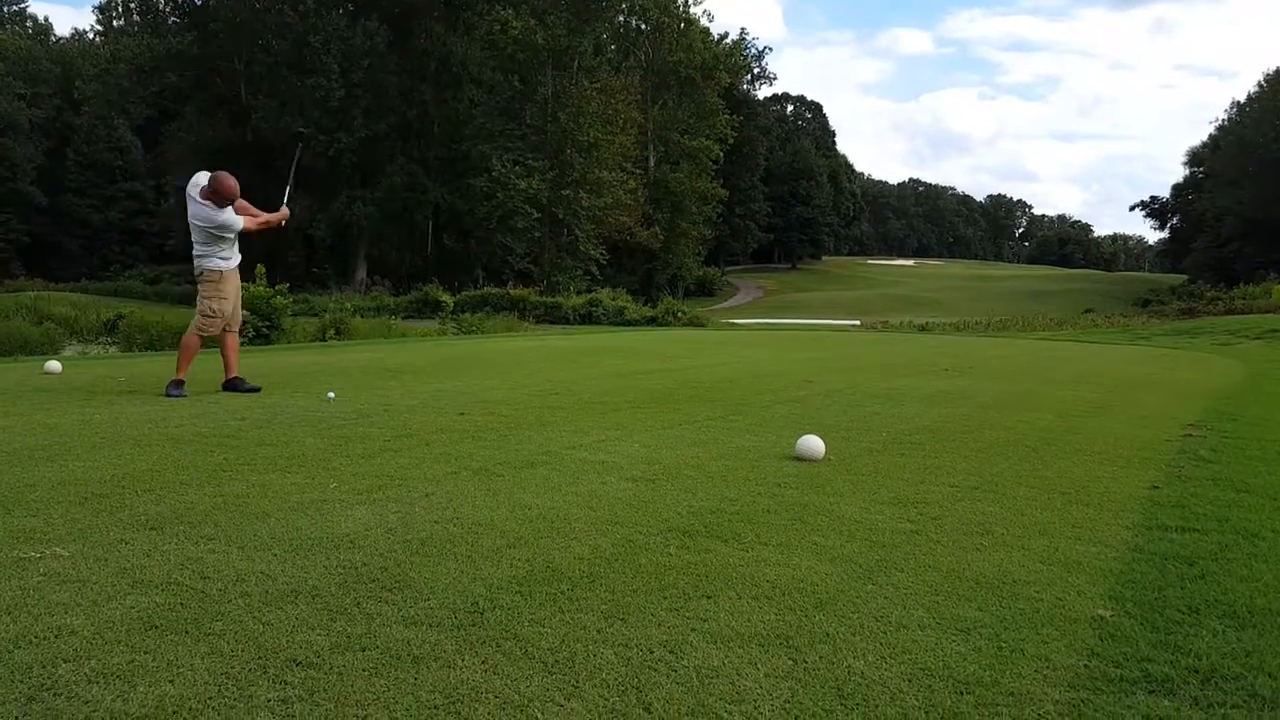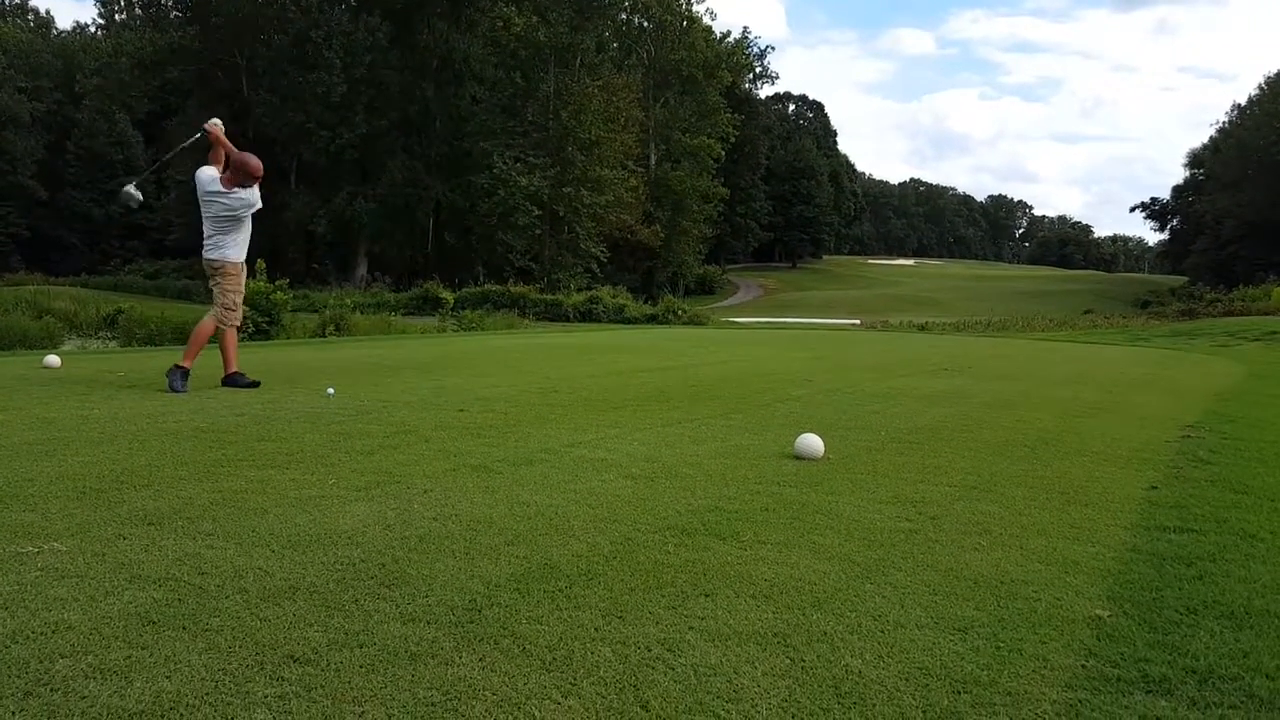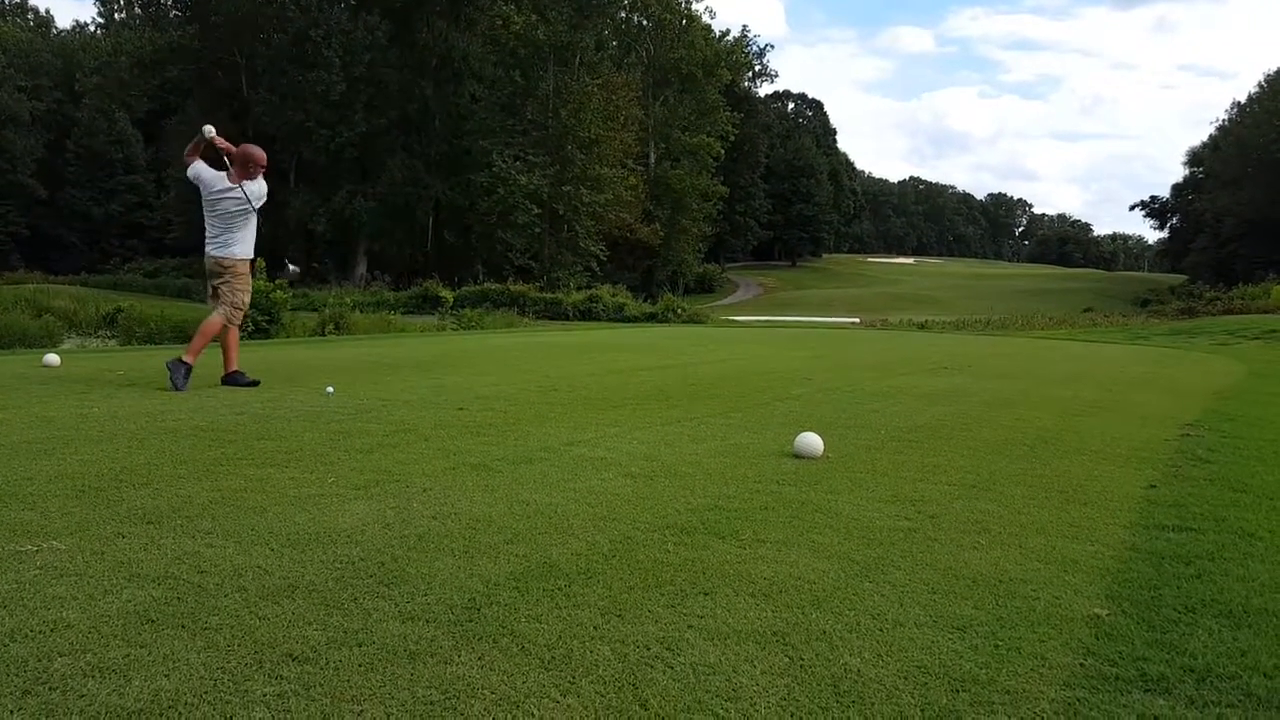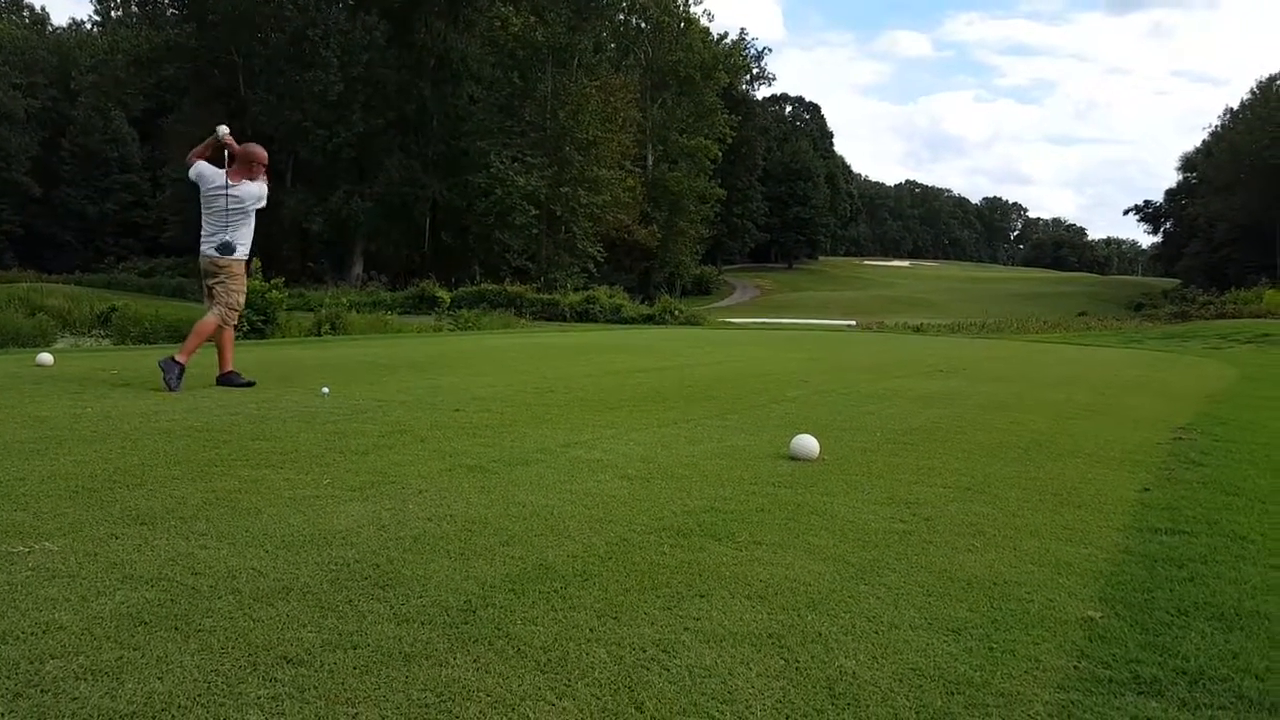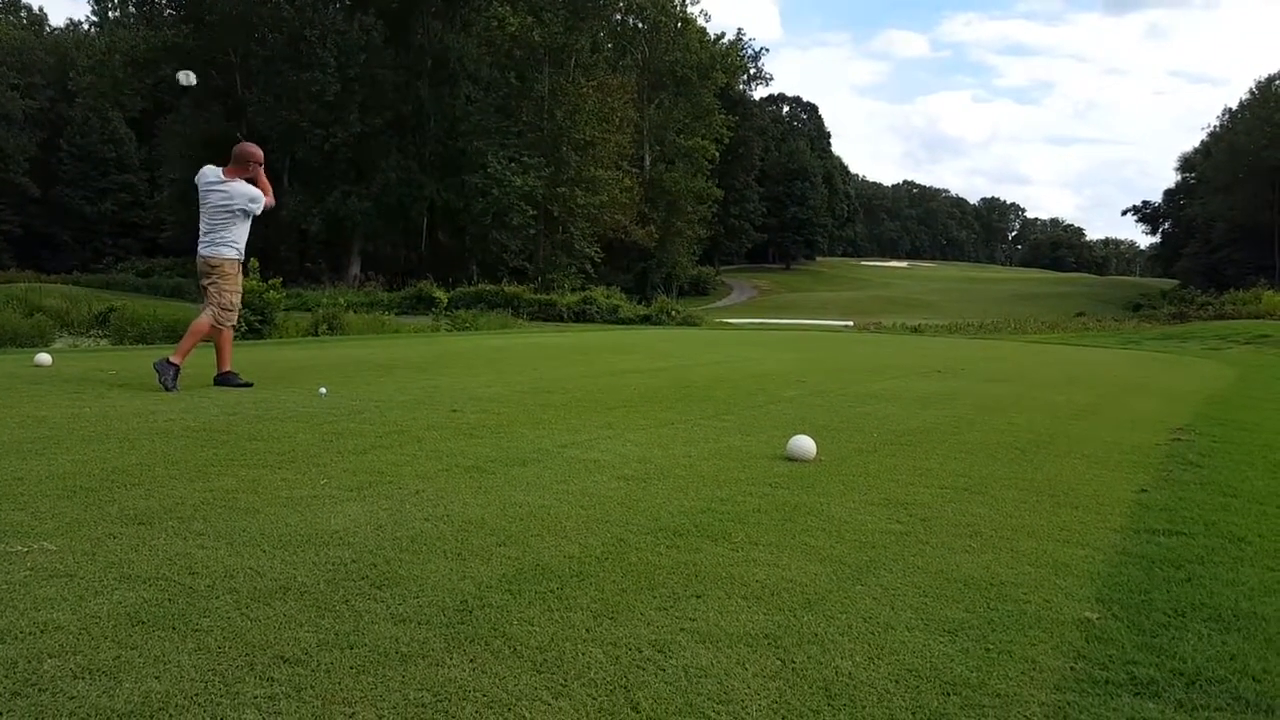
dt=0.2s
person 1, frame 1
left shoulder: (200, 180)
right shoulder: (219, 218)
left elbow: (235, 201)
right elbow: (254, 224)
left wrist: (258, 213)
right wrist: (279, 216)
left hip: (226, 268)
right hip: (216, 271)
left knee: (231, 324)
right knee: (205, 324)
left ankle: (233, 377)
right ankle: (178, 380)
person 1, frame 2
left shoulder: (204, 177)
right shoulder: (247, 198)
left elbow: (217, 167)
left wrist: (217, 140)
right wrist: (222, 139)
left hip: (214, 257)
right hip: (229, 263)
left knee: (230, 317)
right knee: (218, 315)
left ankle: (231, 372)
right ankle: (182, 368)
person 1, frame 3
left shoulder: (208, 178)
right shoulder: (256, 190)
left elbow: (189, 156)
right elbow: (256, 174)
left wrist: (204, 138)
right wrist: (230, 149)
left hip: (213, 257)
right hip: (236, 262)
left knee: (231, 315)
right knee: (226, 313)
left ankle: (231, 371)
right ankle: (184, 361)
person 1, frame 4
left shoulder: (207, 174)
right shoulder: (254, 191)
left elbow: (192, 158)
right elbow: (264, 179)
left wrist: (216, 139)
right wrist: (237, 150)
left hip: (209, 255)
right hip: (230, 261)
left knee: (227, 315)
right knee: (220, 314)
left ankle: (226, 371)
right ankle: (177, 361)
person 1, frame 5
left shoulder: (207, 174)
right shoulder: (247, 193)
right elbow: (269, 201)
left wrist: (254, 178)
right wrist: (262, 177)
left hip: (209, 256)
right hip: (225, 261)
left knee: (227, 317)
right knee: (215, 314)
left ankle: (224, 372)
right ankle: (171, 362)
